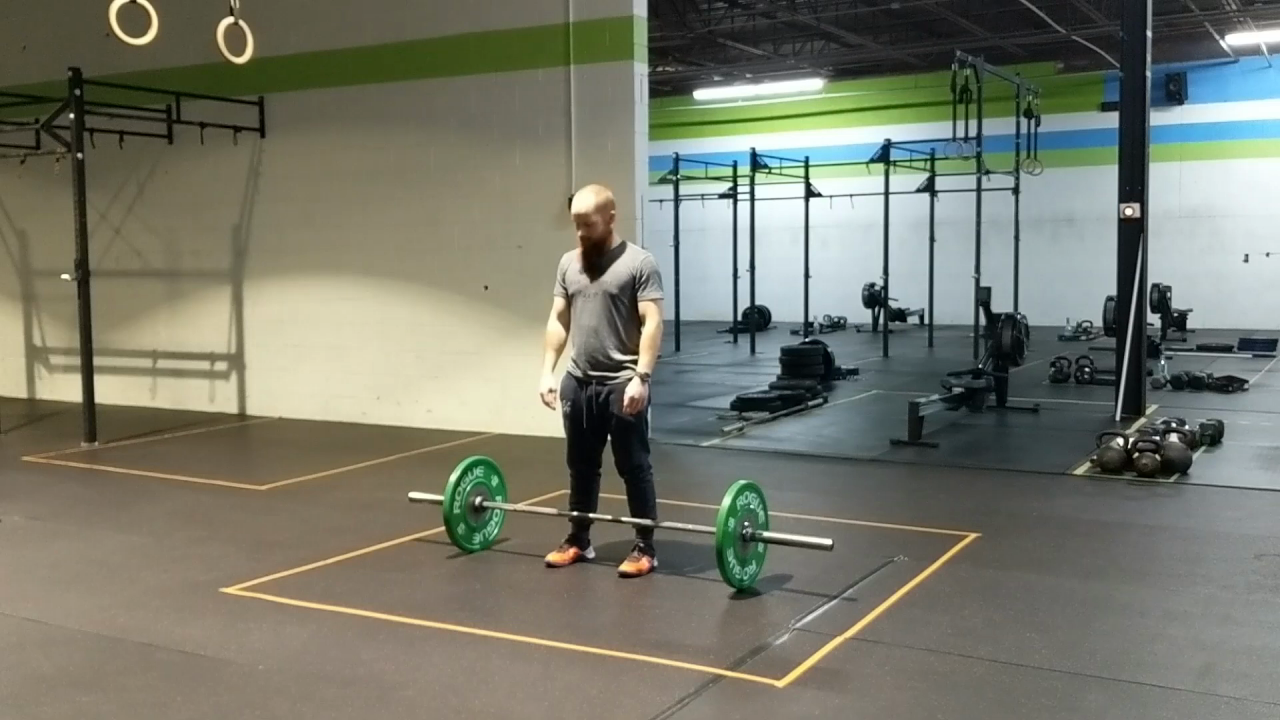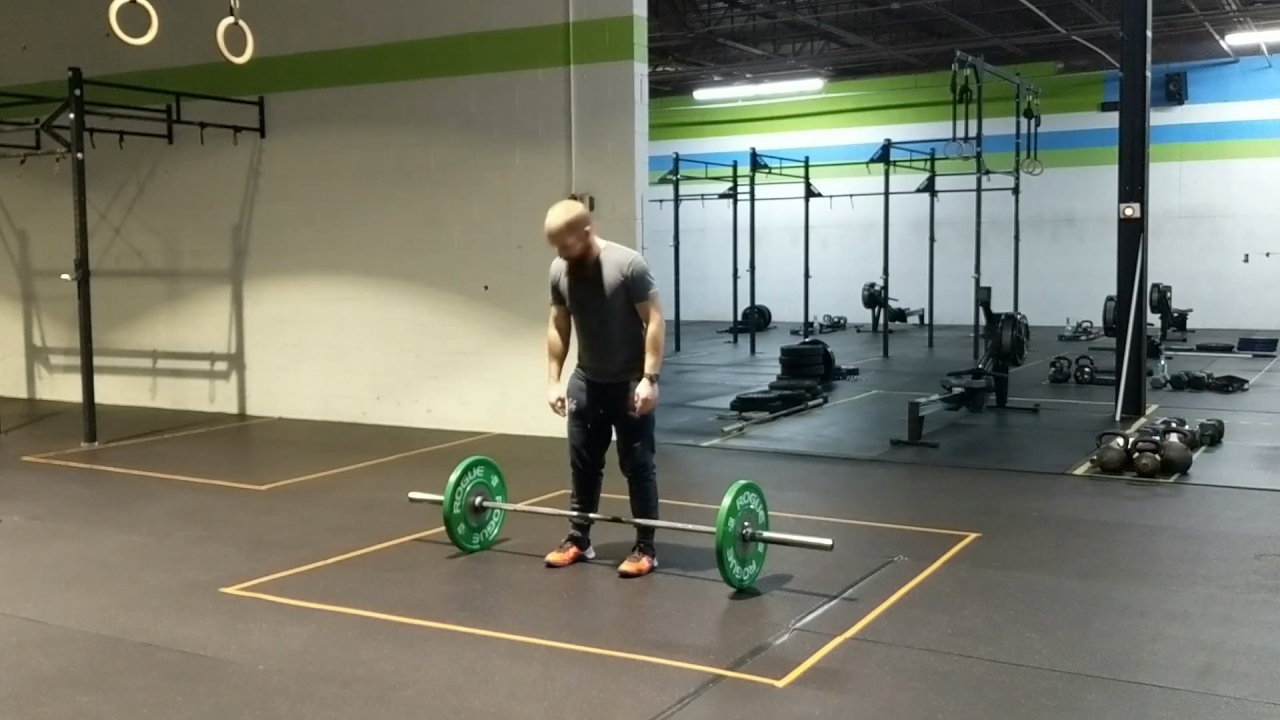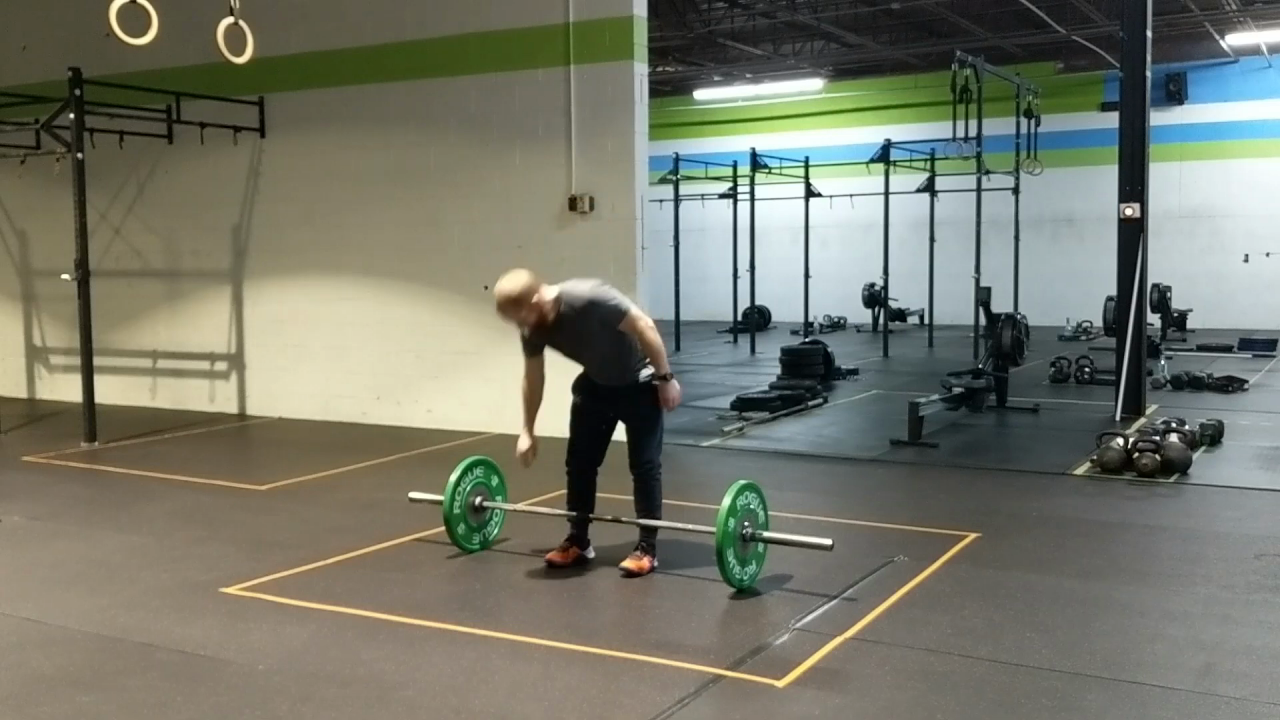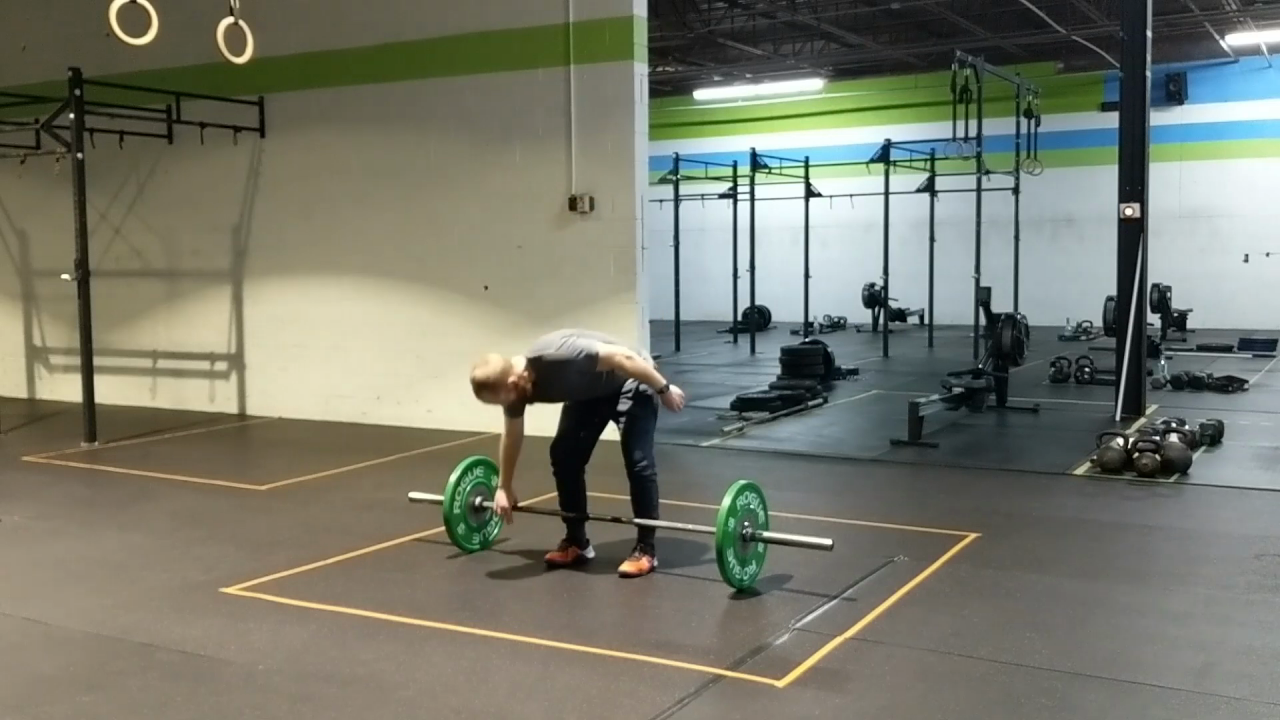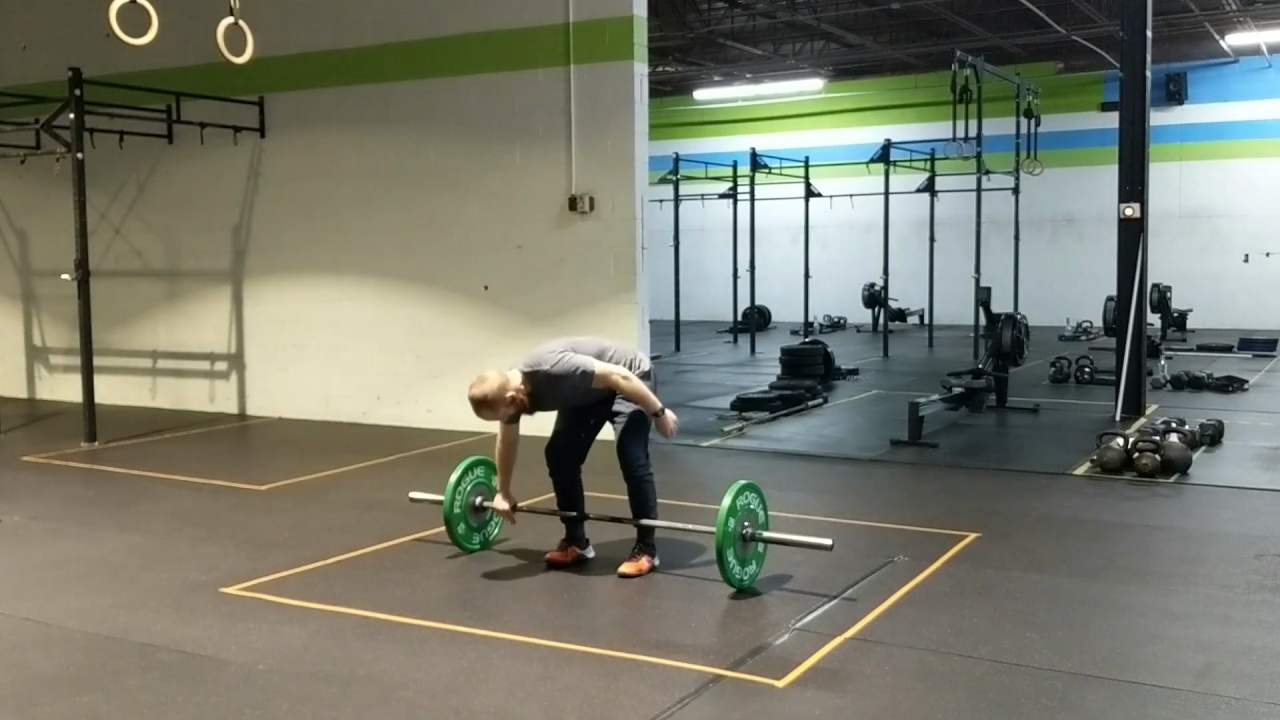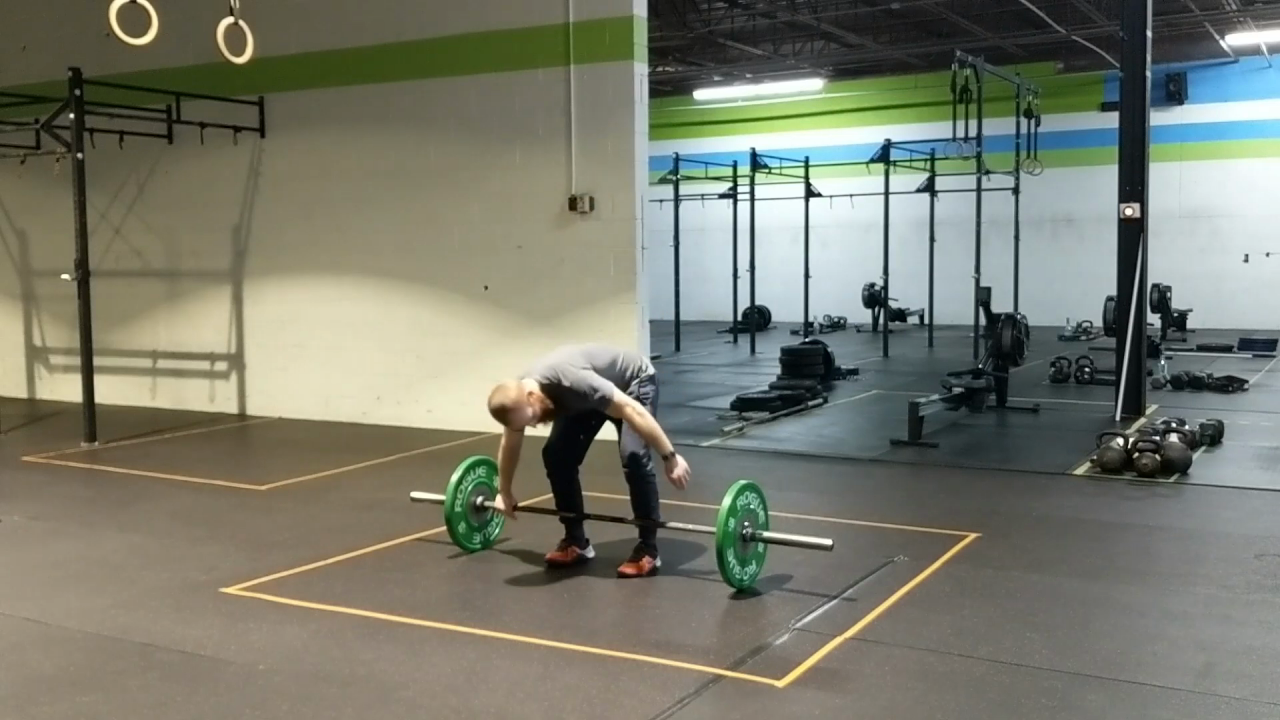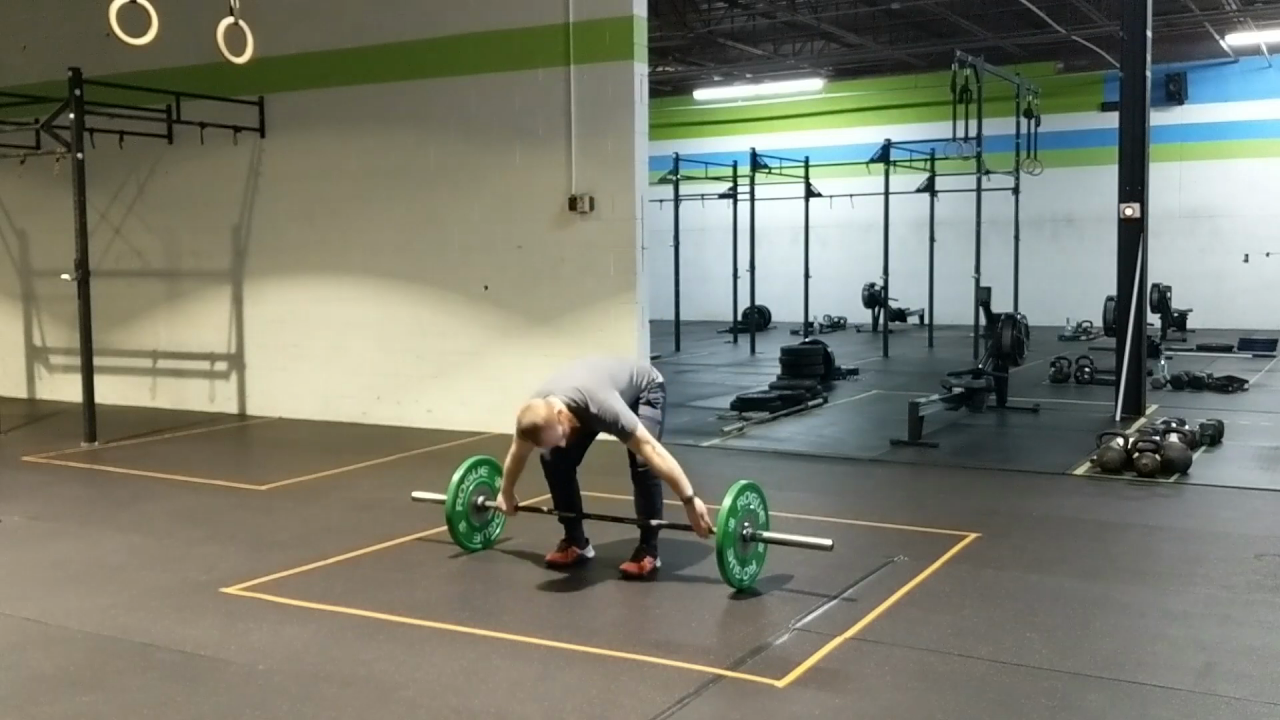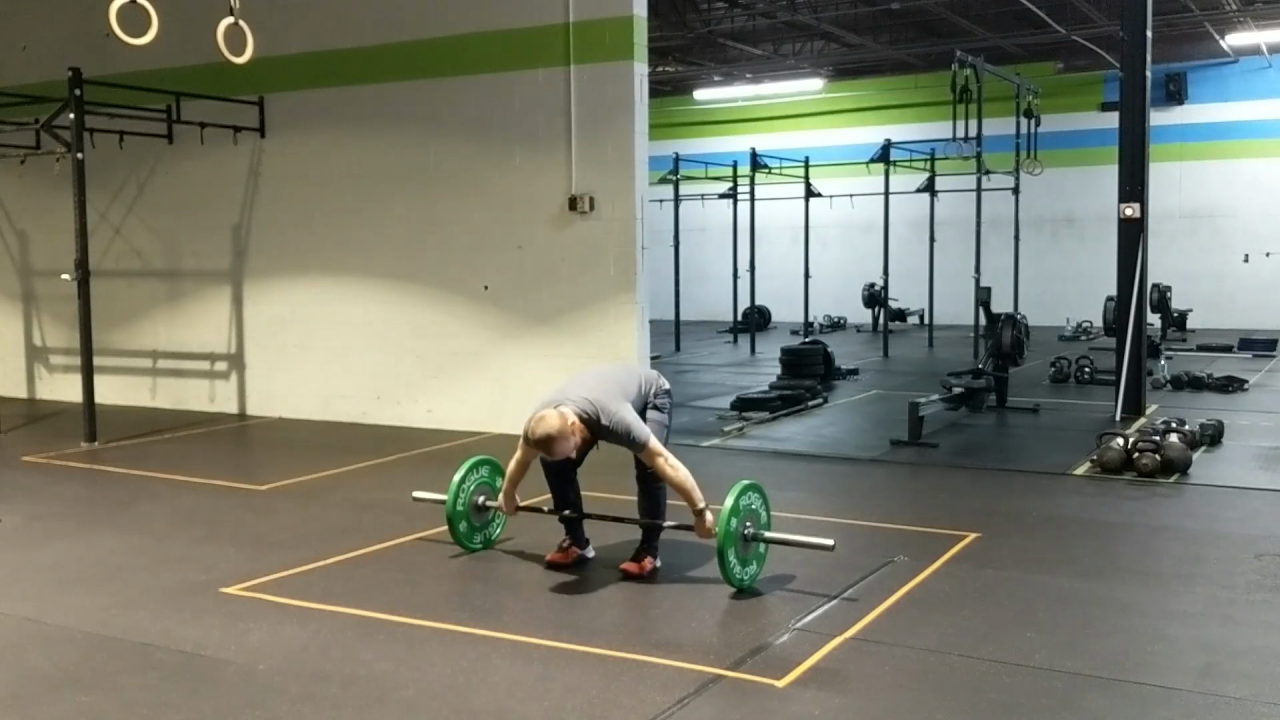
dt=0.3s
person 1, frame 1
left shoulder: (638, 262)
right shoulder: (569, 263)
left elbow: (652, 323)
right elbow: (558, 320)
left wrist: (642, 377)
right wrist: (547, 372)
left hip: (622, 384)
right hip: (577, 382)
left knee: (633, 467)
right knee: (581, 466)
left ankle: (645, 548)
right ankle: (578, 540)
person 1, frame 2
left shoulder: (628, 264)
right shoulder: (559, 271)
left elbow: (654, 321)
right elbow: (558, 327)
left wrist: (649, 379)
right wrist: (554, 381)
left hip: (629, 385)
right hip: (586, 383)
left knee: (637, 466)
right knee: (583, 465)
left ankle: (645, 548)
right ankle: (578, 540)
person 1, frame 3
left shoulder: (588, 297)
right shoulder: (533, 328)
left elbow: (643, 327)
right elbow: (533, 378)
left wrist: (665, 379)
right wrist: (527, 431)
left hip: (640, 383)
right hip: (595, 387)
left knee: (644, 462)
right knee: (579, 460)
left ankle: (647, 548)
right ankle: (578, 541)
person 1, frame 4
left shoulder: (558, 354)
right shoulder: (515, 384)
left elbow: (622, 357)
right elbow: (512, 437)
left wrist: (664, 389)
right wrist: (504, 488)
left hip: (630, 383)
right hip: (588, 394)
left knee: (638, 462)
right knee: (563, 456)
left ankle: (646, 549)
right ankle: (576, 541)
person 1, frame 5
left shoulder: (553, 369)
right shoulder: (508, 390)
left elbow: (620, 376)
right elbow: (507, 442)
left wrist: (659, 413)
right wrist: (503, 492)
left hip: (629, 378)
right hip: (585, 392)
left knee: (632, 460)
right knee: (558, 456)
left ankle: (646, 550)
right ankle: (576, 542)
person 1, frame 6
left shoulder: (571, 381)
right shoulder: (518, 400)
left elbow: (633, 412)
right elbow: (509, 445)
left wrist: (670, 457)
right wrist: (504, 492)
left hip: (635, 380)
right hip: (590, 397)
left knee: (633, 461)
right knee: (555, 456)
left ankle: (648, 551)
right ankle: (576, 542)
person 1, frame 7
left shoulder: (600, 407)
right shoulder: (536, 415)
left elbow: (652, 453)
right elbow: (517, 454)
left wrist: (690, 501)
right wrist: (506, 494)
left hip: (644, 387)
right hip: (595, 387)
left knee: (643, 464)
right knee: (553, 460)
left ankle: (648, 550)
right ankle: (575, 542)
person 1, frame 8
left shoulder: (613, 417)
right shoulder: (544, 421)
left elbow: (665, 463)
right elbow: (522, 459)
left wrist: (701, 511)
right wrist: (507, 495)
left hip: (651, 393)
right hip: (602, 392)
left knee: (649, 467)
right knee: (552, 462)
left ankle: (649, 551)
right ankle: (576, 542)
